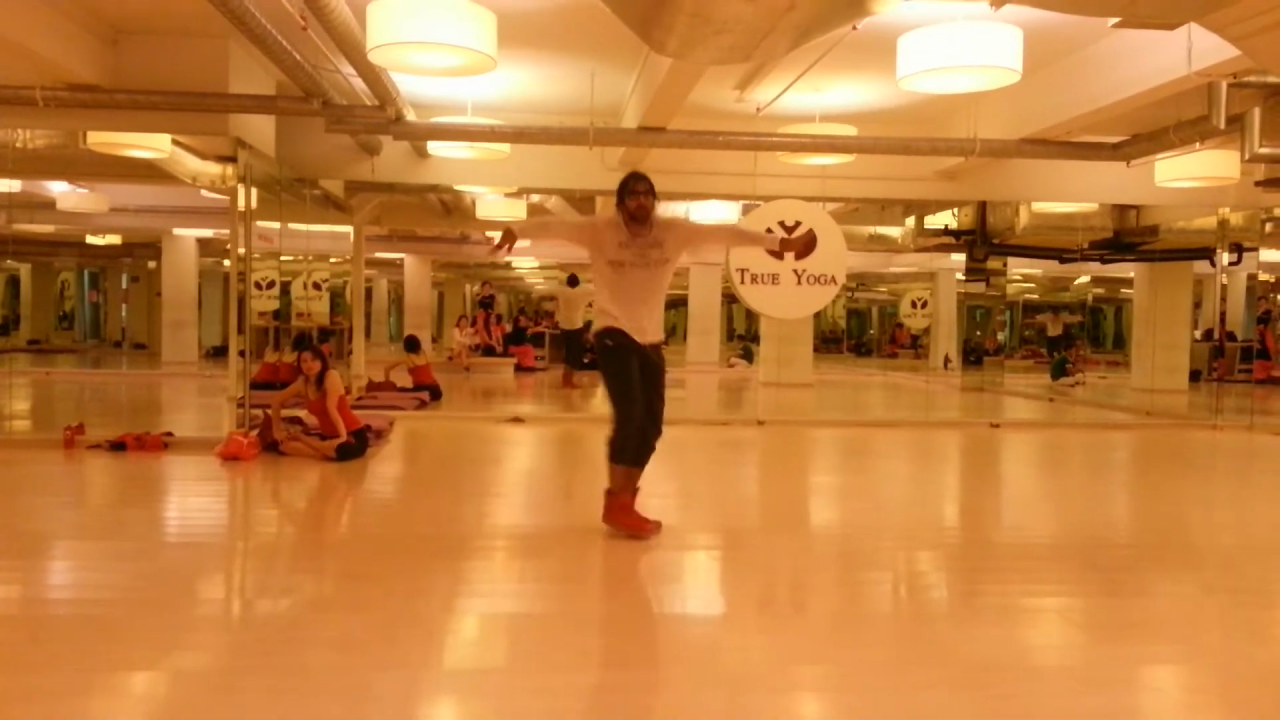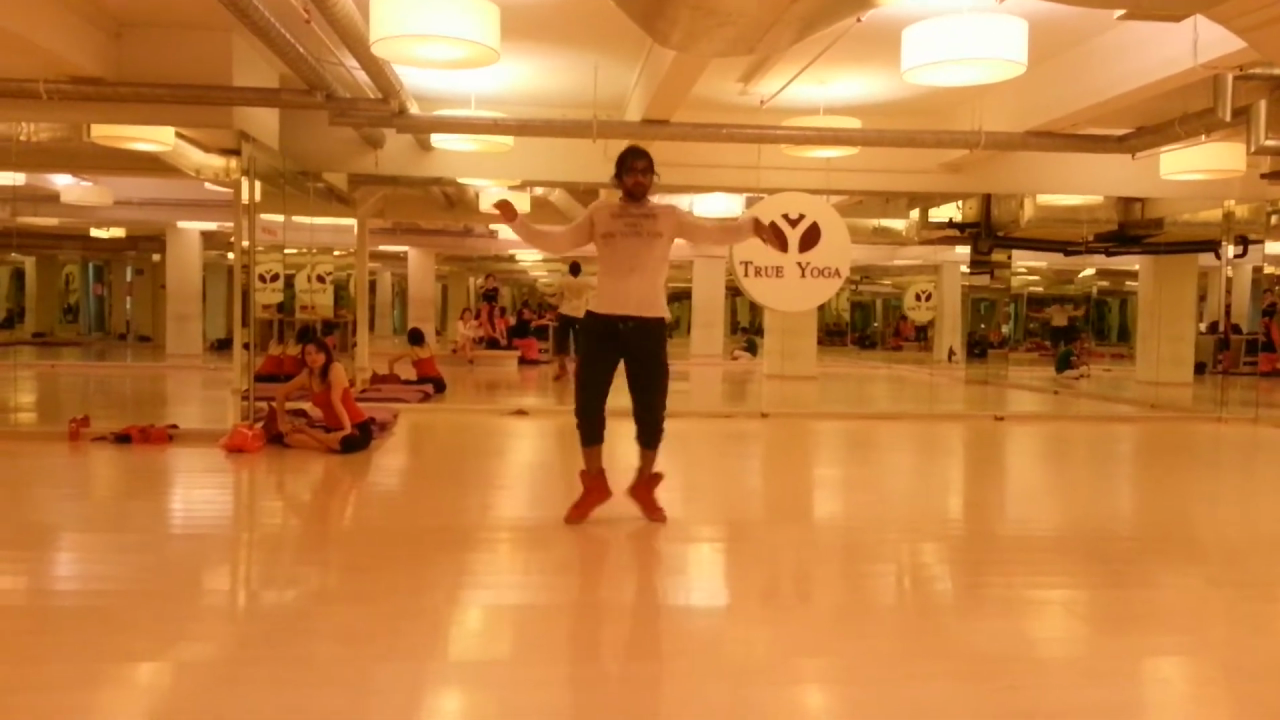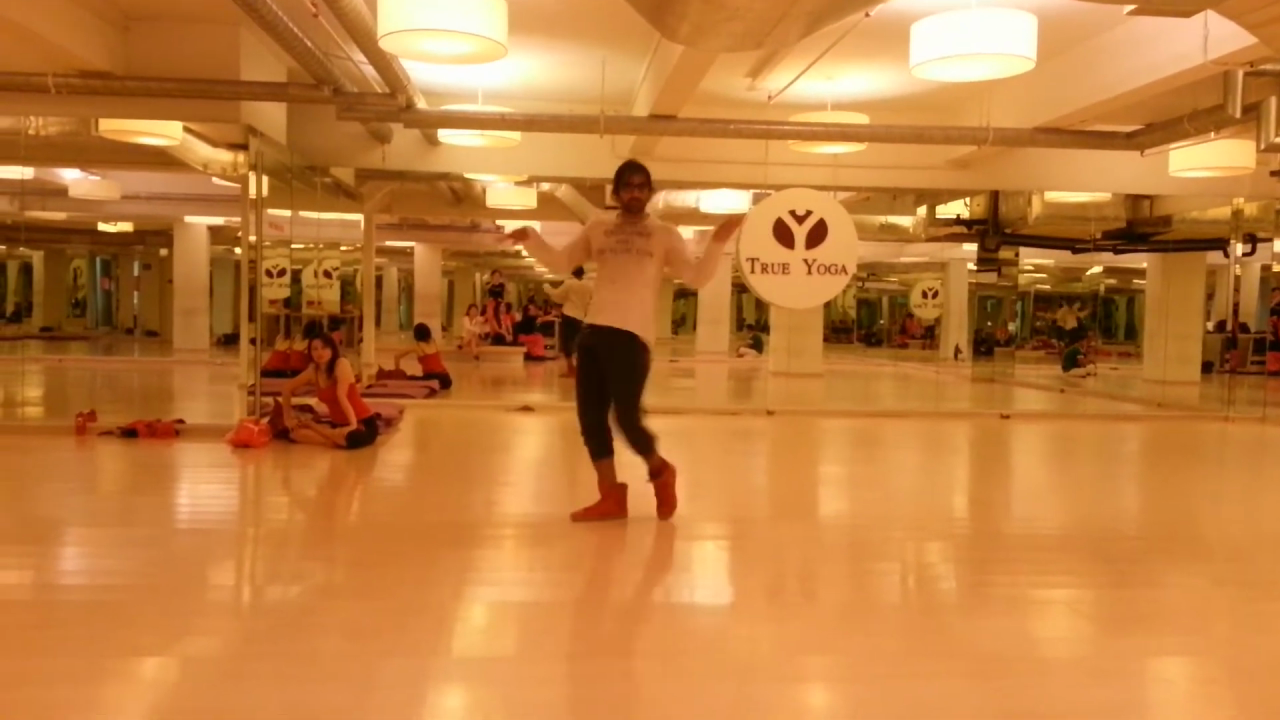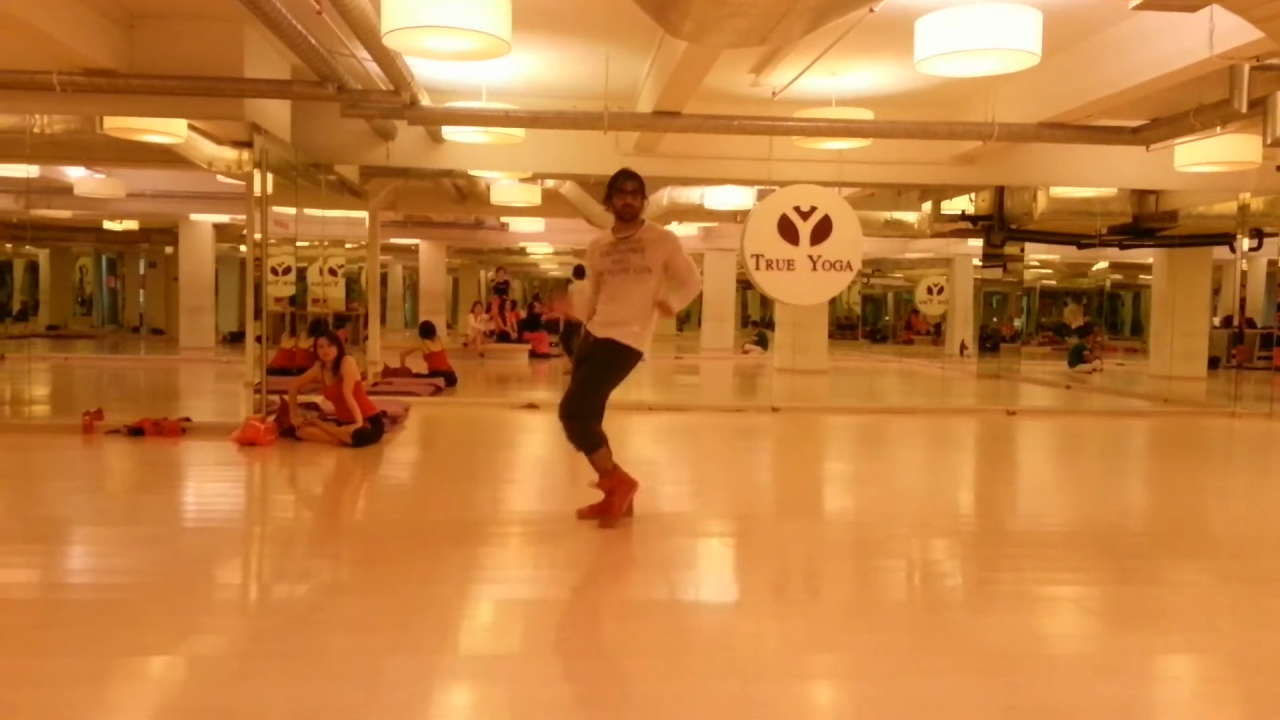
dt=0.2s
person 1, frame 1
left shoulder: (673, 231)
right shoulder: (601, 228)
left elbow: (723, 233)
right elbow: (553, 226)
left wrist: (770, 241)
right wrist: (517, 231)
left hip: (651, 341)
right hip: (613, 336)
left knee: (649, 427)
right knee: (629, 417)
left ankle: (620, 503)
right ankle: (618, 504)
person 1, frame 2
left shoulder: (668, 215)
right shoulder: (601, 212)
left elbow: (711, 233)
right elbow: (557, 243)
left wrist: (748, 225)
right wrist: (515, 220)
left hip: (648, 320)
right hip: (601, 318)
left knee: (650, 409)
right knee: (588, 401)
left ankle: (644, 484)
right ankle: (594, 484)
person 1, frame 3
left shoulder: (664, 233)
right shoulder: (598, 228)
left elbow: (697, 277)
right elbow: (560, 261)
left wrist: (718, 241)
right wrist: (531, 239)
left hip: (631, 334)
right hip: (595, 332)
left knee: (627, 418)
right knee: (590, 418)
left ankle: (659, 469)
right ankle: (612, 497)
person 1, frame 4
left shoulder: (662, 239)
right shoulder: (598, 247)
left elbow: (691, 281)
left wrist: (672, 303)
right wrist: (570, 309)
left hip: (627, 341)
right hip: (594, 337)
left knee: (573, 411)
right knee: (580, 416)
left ankle: (616, 482)
right ankle: (616, 495)
